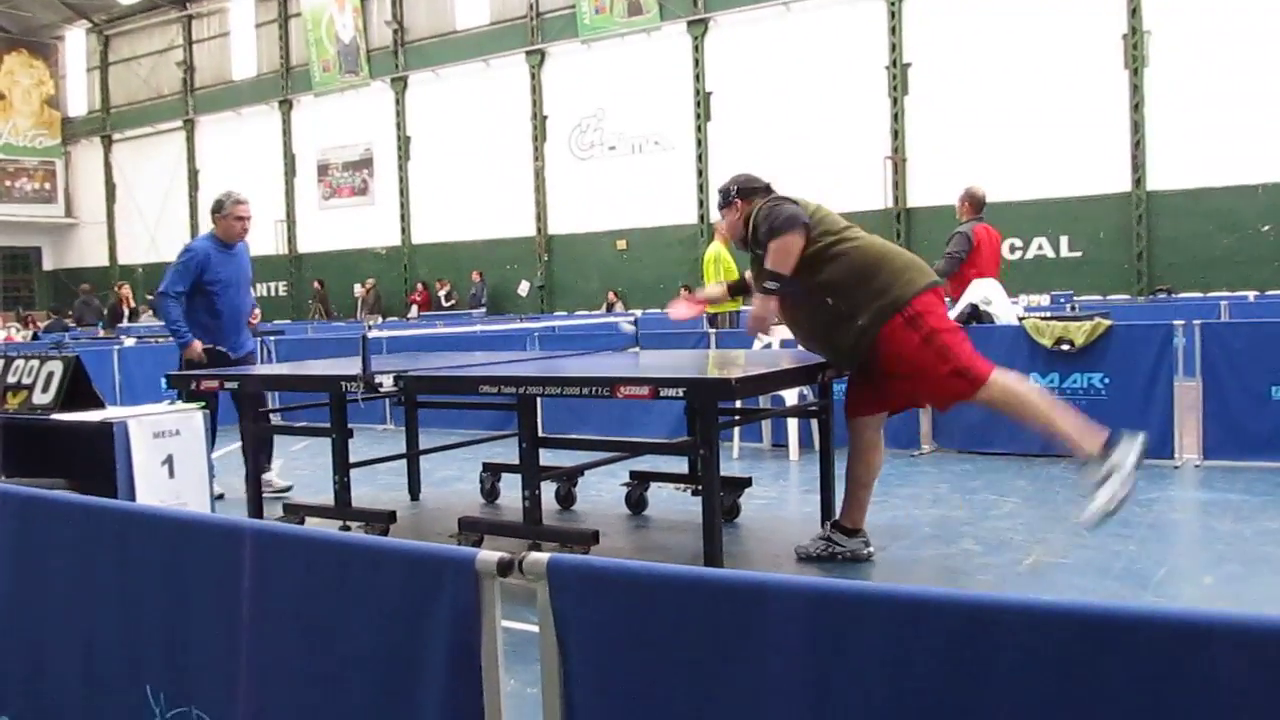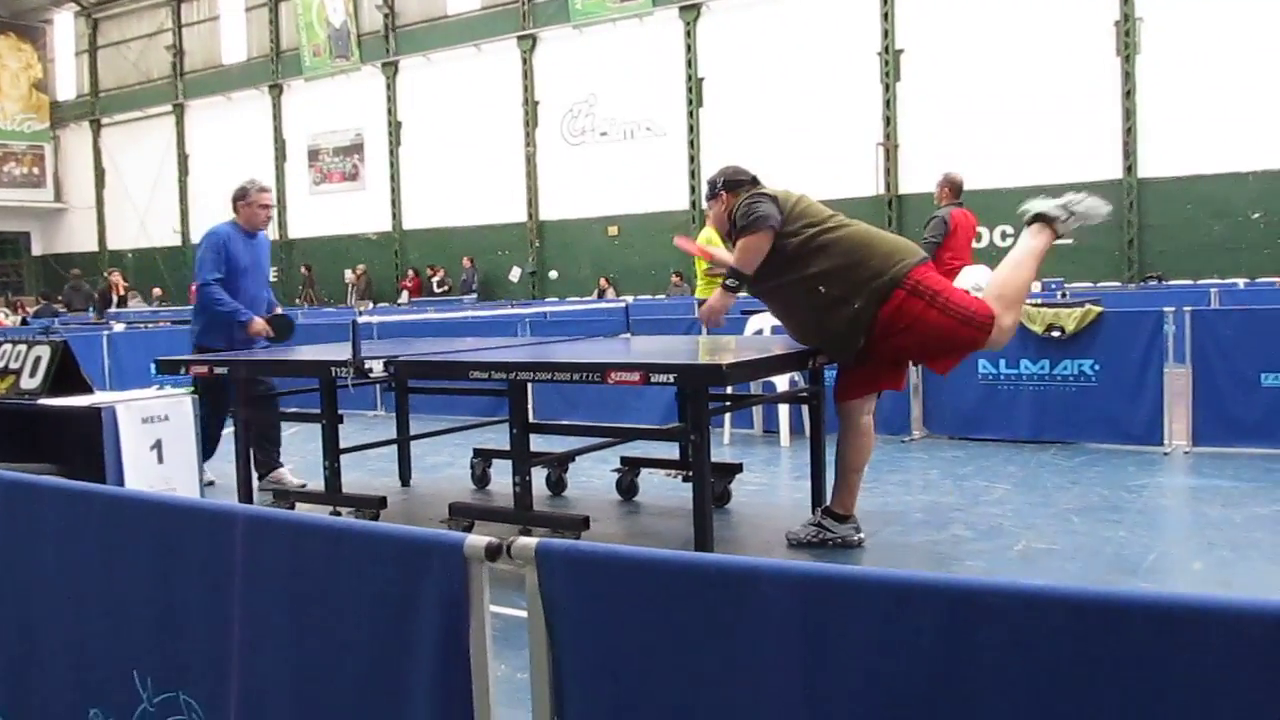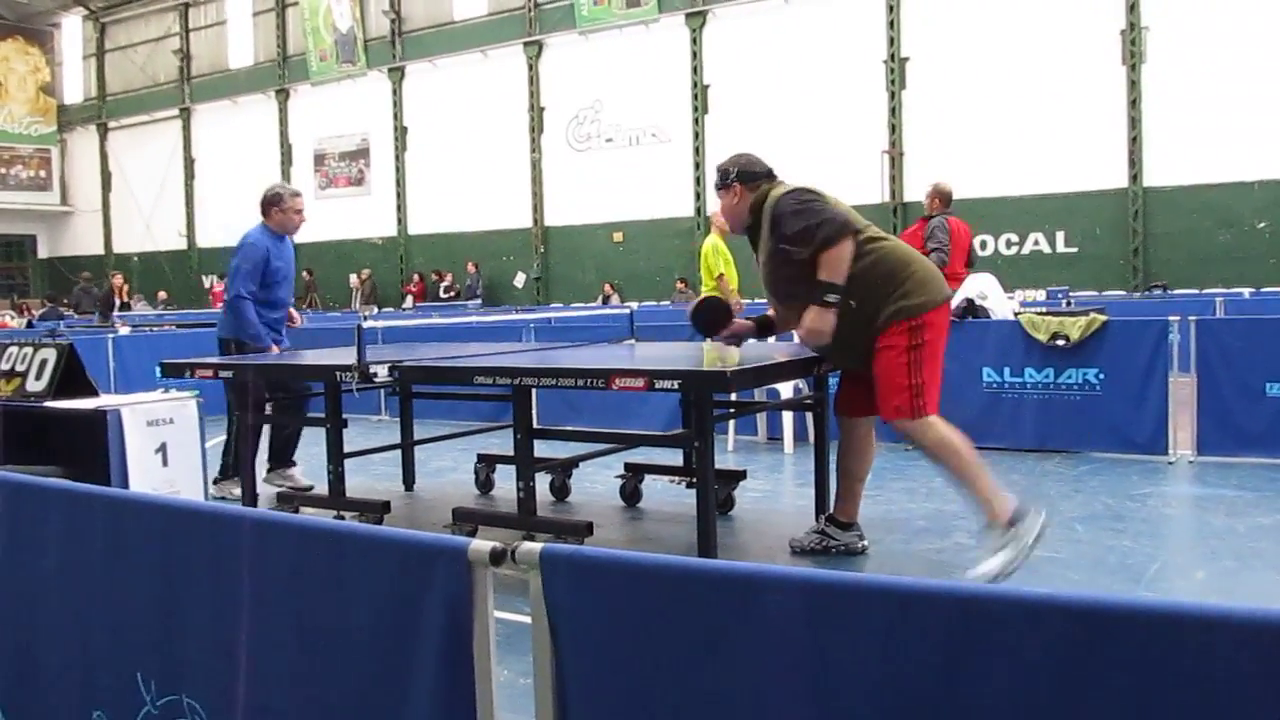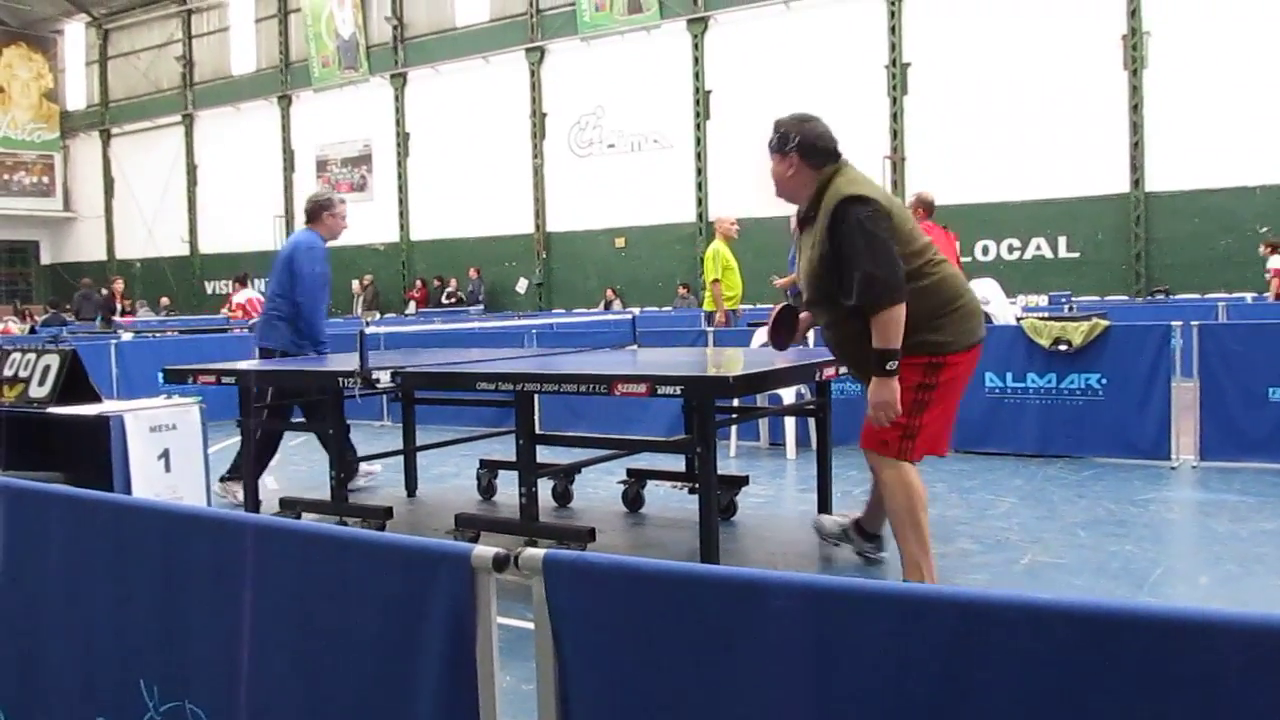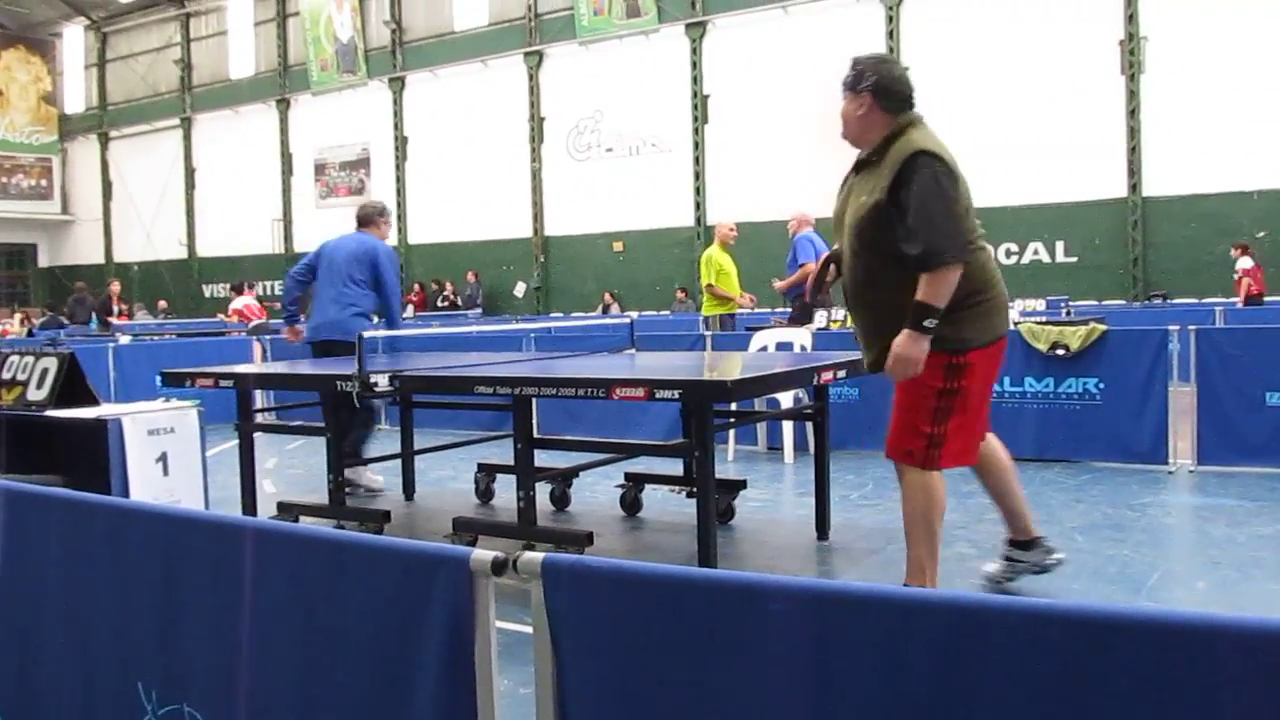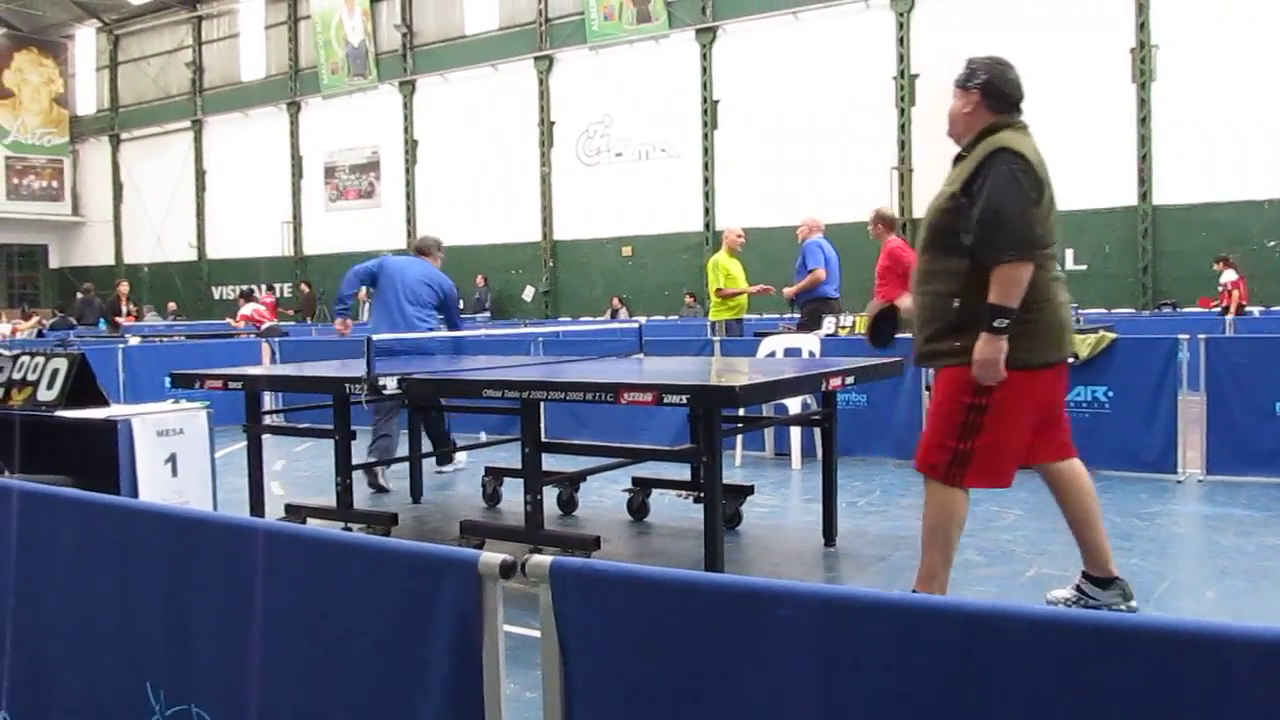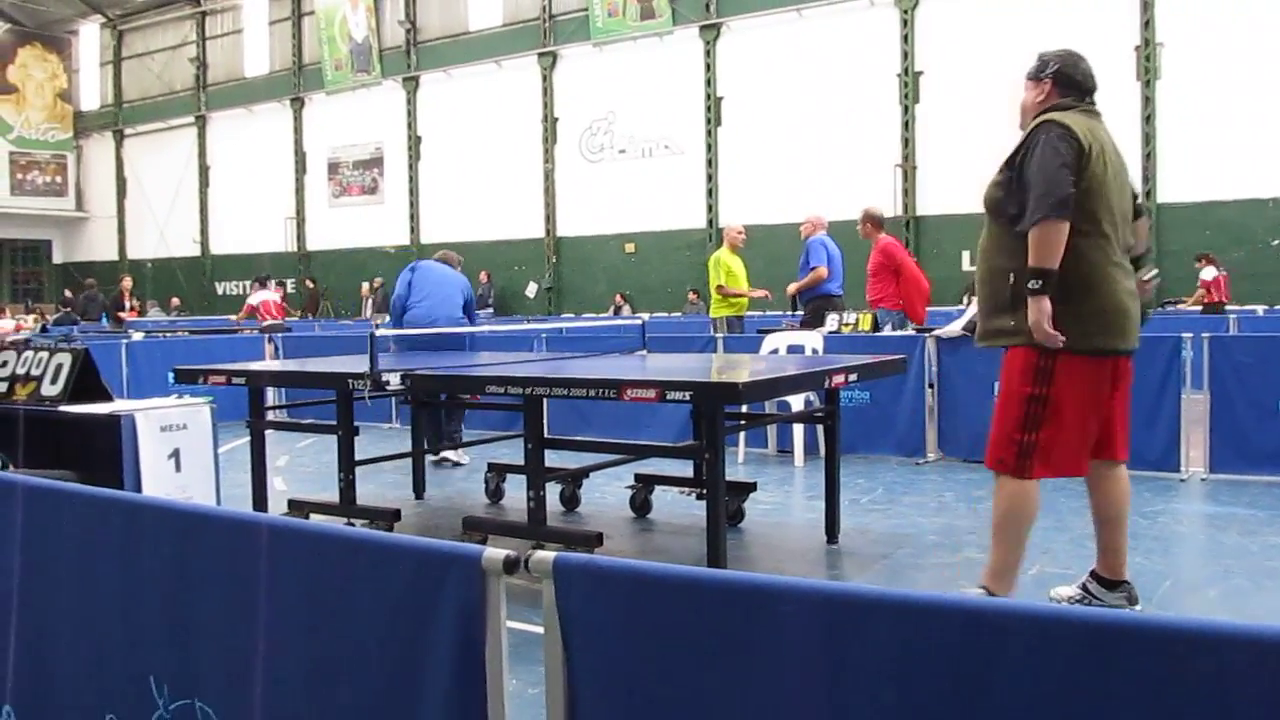
dt=0.3s
person 1, frame 1
left shoulder: (769, 213)
right shoulder: (773, 221)
left elbow: (789, 234)
right elbow: (767, 273)
left wrist: (768, 292)
right wrist: (729, 290)
left hip: (899, 306)
right hip: (869, 326)
left knee: (978, 382)
right knee: (863, 424)
left ankle: (1101, 450)
right ankle: (848, 533)
person 1, frame 2
left shoulder: (753, 203)
right shoulder: (763, 209)
left elbow: (760, 229)
right elbow: (780, 271)
left wrist: (727, 288)
right wrist: (728, 263)
left hip: (891, 283)
right hip: (865, 311)
left knee: (994, 327)
right knee: (854, 408)
left ankle: (1044, 225)
right ankle: (839, 518)
person 1, frame 3
left shoulder: (786, 204)
right shoulder: (768, 228)
left elbow: (837, 236)
right elbow: (792, 311)
left wrist: (824, 305)
right wrist: (751, 327)
left hip: (903, 309)
right hip: (863, 327)
left knee: (912, 420)
right knee: (854, 419)
left ankle: (1007, 516)
right ankle: (842, 526)
person 1, frame 4
left shoulder: (849, 205)
right shoulder: (821, 204)
left elbow: (888, 295)
left wrist: (885, 373)
right wrist: (810, 316)
left hip: (934, 337)
right hip: (912, 336)
left knee: (890, 454)
right knee: (884, 444)
left ankle: (922, 588)
right ankle: (868, 530)
person 1, frame 5
left shoulder: (917, 161)
right shoulder: (878, 158)
left elbow: (944, 255)
left wrist: (917, 330)
right wrist: (839, 265)
left hip: (950, 330)
right hip: (947, 328)
left knee: (916, 457)
right knee: (970, 437)
left ankle: (921, 591)
right ankle: (1027, 544)
person 1, frame 6
left shoulder: (1001, 157)
right shoulder: (990, 154)
left elbow: (1015, 253)
left wrist: (994, 331)
right wrist: (923, 293)
left hip: (1006, 345)
right hip: (1031, 341)
left knee: (945, 471)
right knee: (1054, 458)
left ankle: (929, 598)
right ankle: (1103, 582)
person 1, frame 7
left shoulder: (1055, 131)
right shoulder: (1100, 140)
left elbow: (1051, 213)
right elbow: (1132, 216)
left wrist: (1038, 291)
right wrist: (1135, 264)
left hip: (1059, 325)
right hip: (1107, 325)
left knee: (1018, 460)
right knee: (1103, 457)
left ankle: (994, 593)
right ankle: (1112, 583)
person 2, frame 1
left shoulder: (242, 249)
right shoulder: (198, 252)
right elbow: (166, 296)
left wrist: (252, 306)
right wrist: (186, 339)
left hip: (241, 348)
right hip: (203, 352)
left knee: (257, 410)
left ankle: (259, 472)
person 2, frame 2
left shoulder: (262, 241)
right shoulder: (218, 238)
right elbow: (207, 286)
left wrist: (272, 304)
right wrist: (246, 318)
left hip: (253, 342)
right hip: (215, 341)
left knee: (265, 405)
right knee: (210, 411)
left ankle: (270, 470)
person 2, frame 3
left shoulder: (284, 241)
right shoulder: (255, 244)
right elbow: (240, 298)
left wrist: (286, 307)
right wrist: (263, 344)
left hip: (271, 341)
right hip: (243, 341)
left knee: (296, 400)
right knee: (249, 413)
left ankle: (280, 466)
right ankle: (227, 479)
person 2, frame 4
left shoulder: (304, 243)
right shoulder: (310, 247)
left elbow: (287, 296)
right elbow: (308, 304)
right wrist: (321, 349)
left hip: (293, 344)
right hip: (285, 345)
left knee: (325, 408)
right knee: (270, 419)
left ankle: (347, 469)
right ankle: (234, 480)
person 2, frame 5
left shoulder: (329, 246)
right shoulder: (382, 251)
left elbow: (296, 278)
right elbow: (390, 301)
left wrist: (290, 319)
left hip: (320, 334)
right hip: (351, 334)
left knee: (337, 404)
right knee: (365, 404)
left ankle: (344, 468)
right ankle: (350, 464)
person 2, frame 6
left shoulder: (387, 263)
right shoulder: (443, 282)
left elbow: (354, 276)
right elbow: (455, 326)
left wrist: (342, 312)
left knee: (388, 407)
left ankle: (378, 460)
right ankle: (446, 457)
person 2, frame 7
left shoulder: (417, 266)
right shoulder: (462, 280)
left elbow: (398, 300)
right elbow: (471, 320)
left hip: (415, 329)
right hip: (452, 329)
left ankle: (435, 446)
right ankle: (450, 445)
